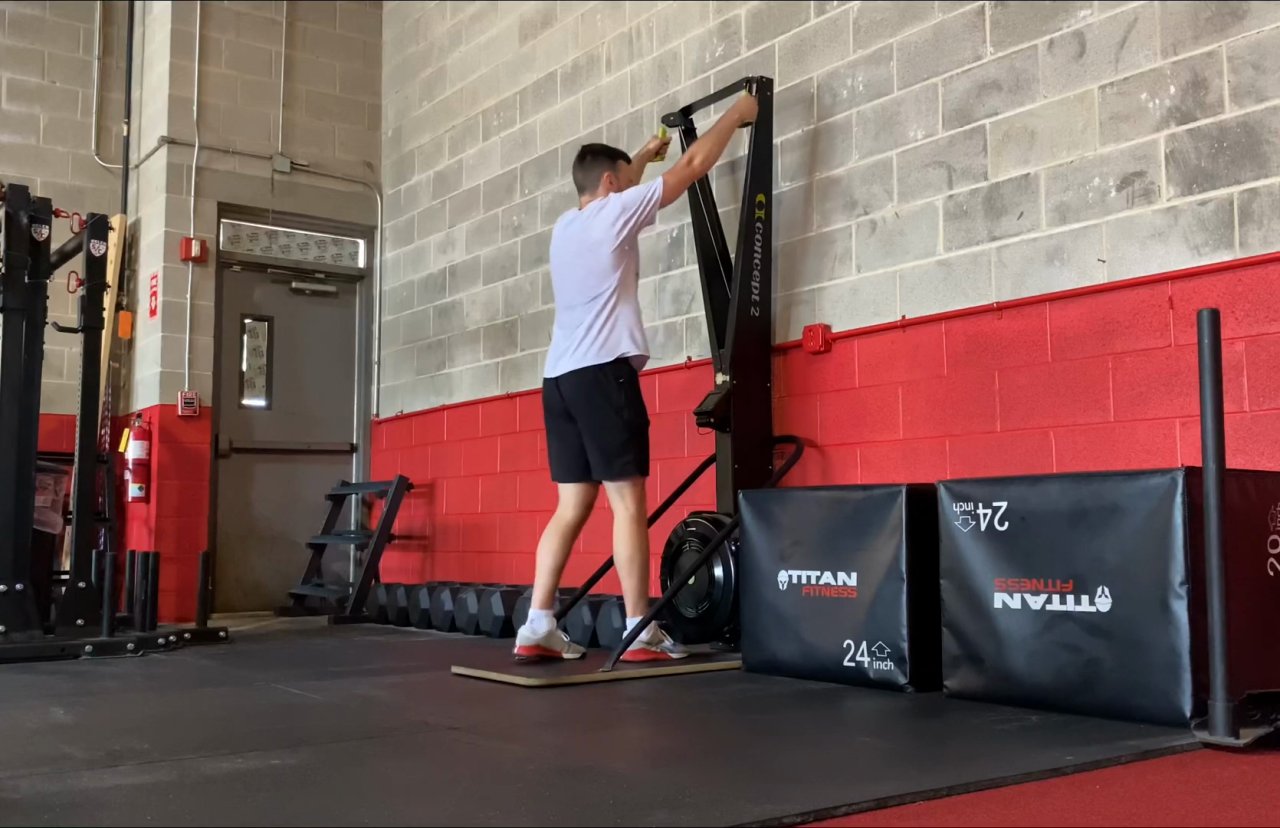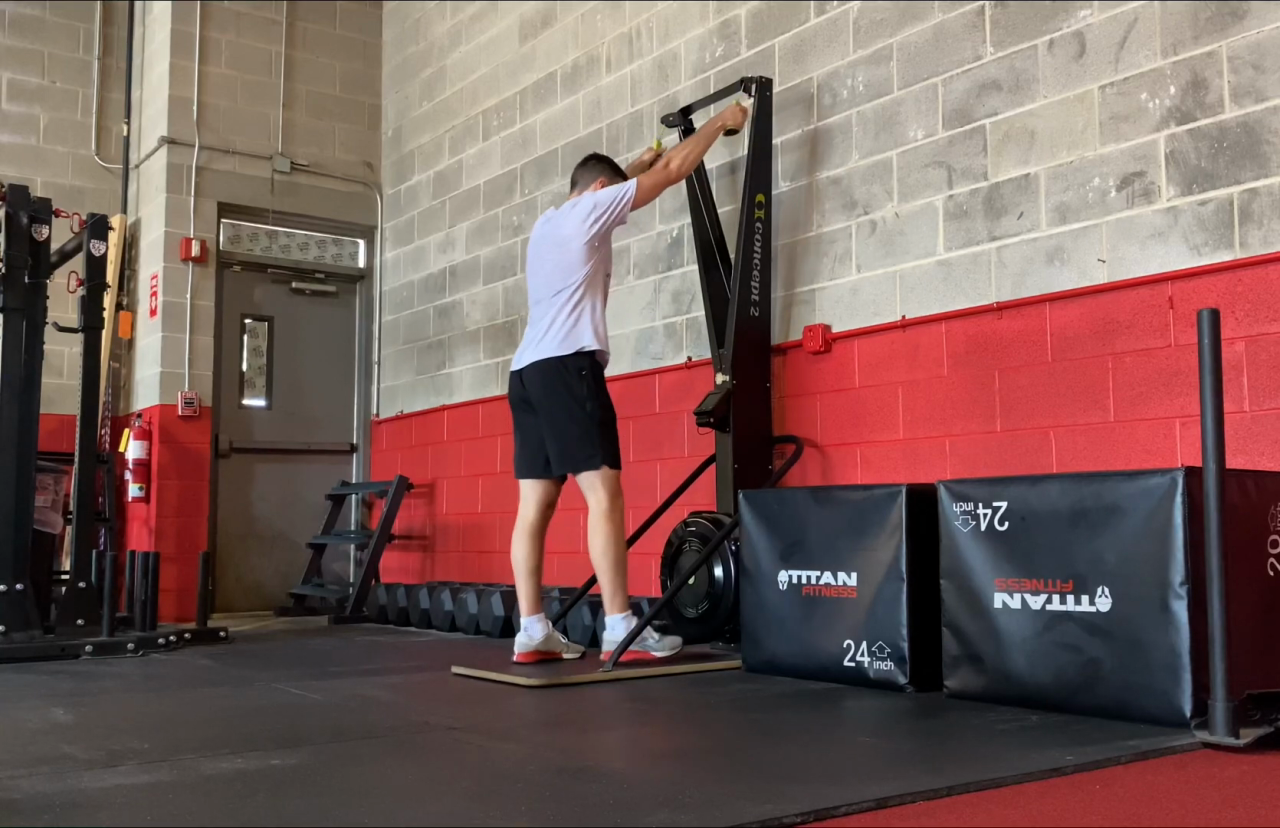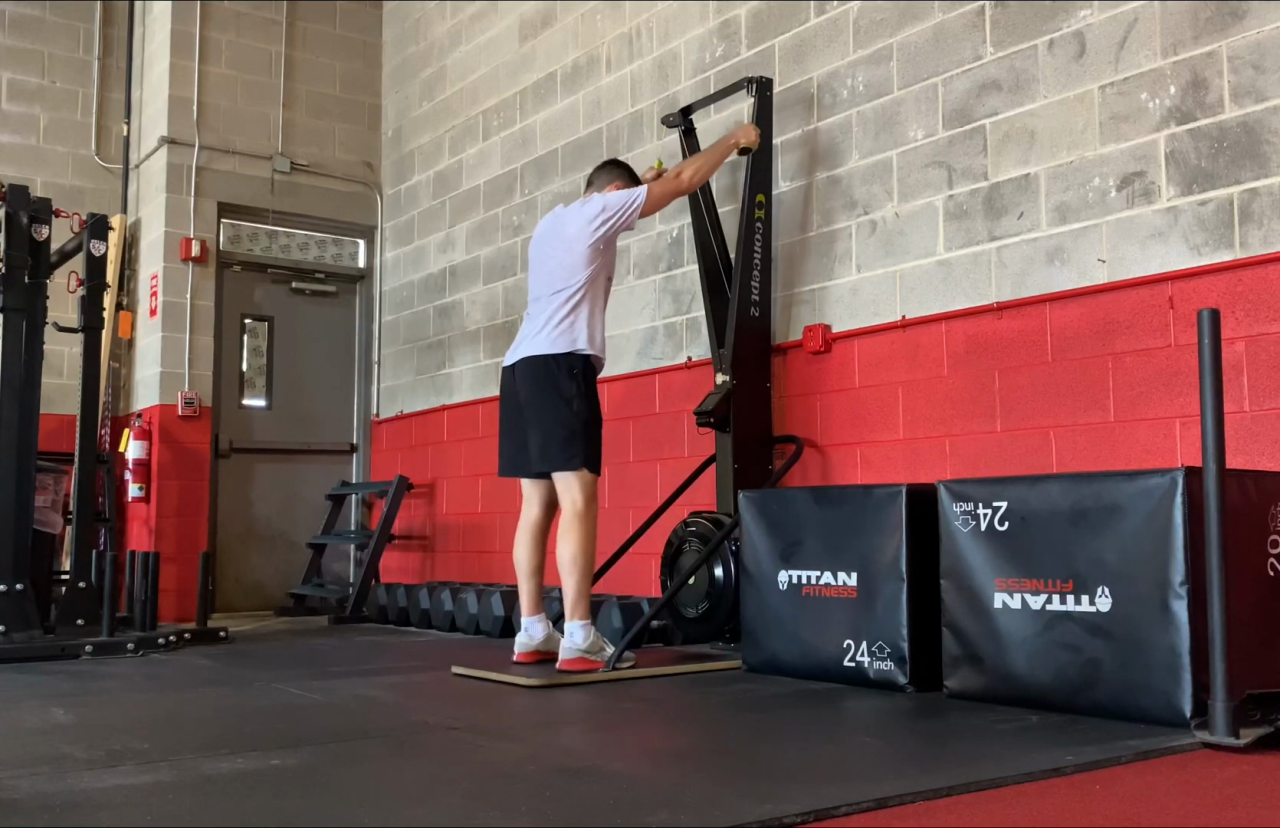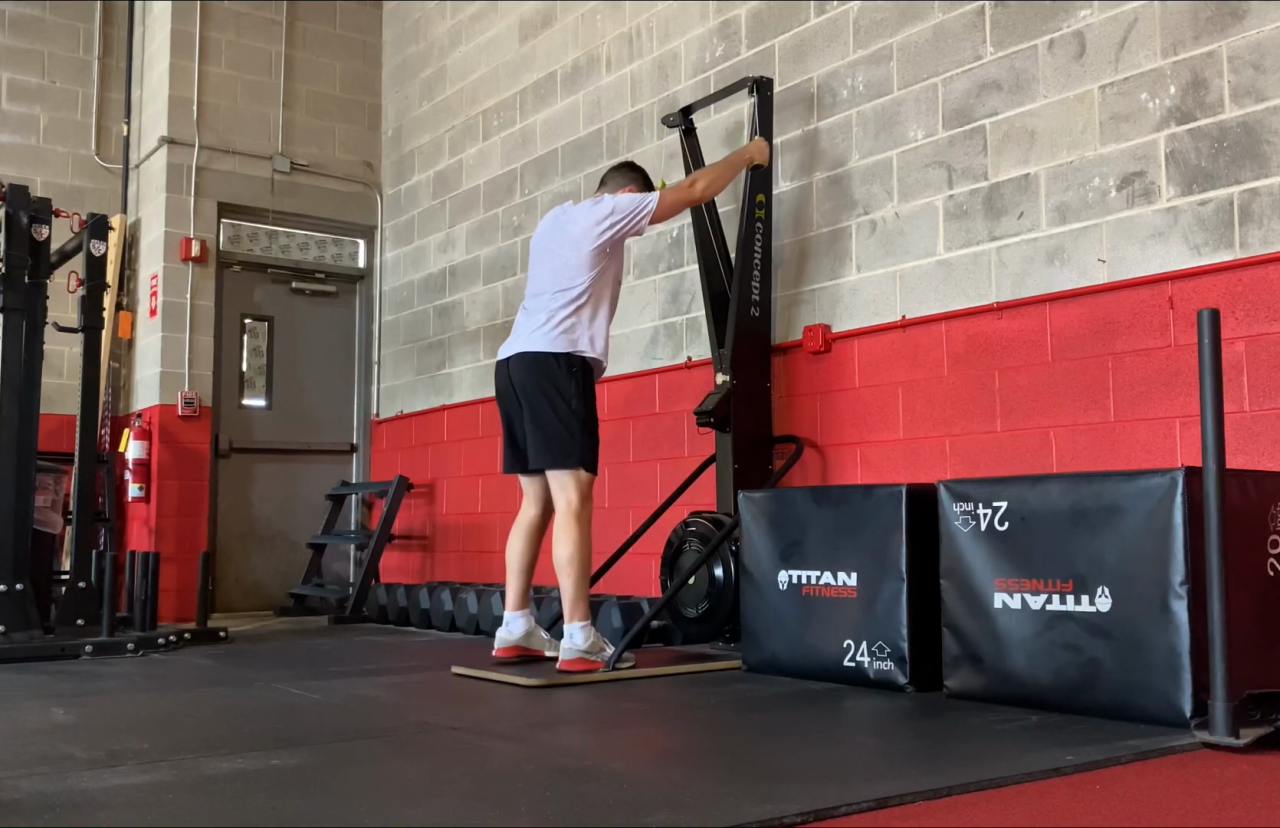
dt=0.3s
person 1, frame 1
left shoulder: (566, 225)
right shoulder: (614, 213)
right elbow: (694, 166)
left wrist: (641, 157)
right wrist: (737, 113)
left hip: (560, 377)
right hip: (602, 372)
left knee: (573, 506)
right knee: (627, 504)
left ankle: (537, 624)
right ankle: (641, 631)
person 1, frame 2
left shoulder: (547, 223)
right shoulder: (590, 209)
right elbow: (673, 170)
left wrist: (635, 164)
right wrist: (721, 120)
left hip: (527, 371)
right hip: (567, 366)
left knee: (535, 504)
right knee: (604, 493)
left ankle: (532, 630)
right ankle: (621, 628)
person 1, frame 3
left shoulder: (552, 221)
right shoulder: (599, 209)
right elbow: (683, 180)
left wrist: (641, 180)
right wrist: (735, 139)
left hip: (520, 366)
right hip: (558, 363)
left knee: (538, 504)
right knee: (577, 500)
left ankle: (533, 631)
right ankle: (579, 638)
person 1, frame 4
left shoulder: (556, 217)
right shoulder: (608, 210)
right elbow: (694, 190)
left wrist: (672, 184)
right wrist: (748, 155)
left hip: (514, 362)
right hip: (555, 361)
left knee: (537, 500)
right knee: (572, 499)
left ankle: (515, 626)
right ankle: (579, 640)
